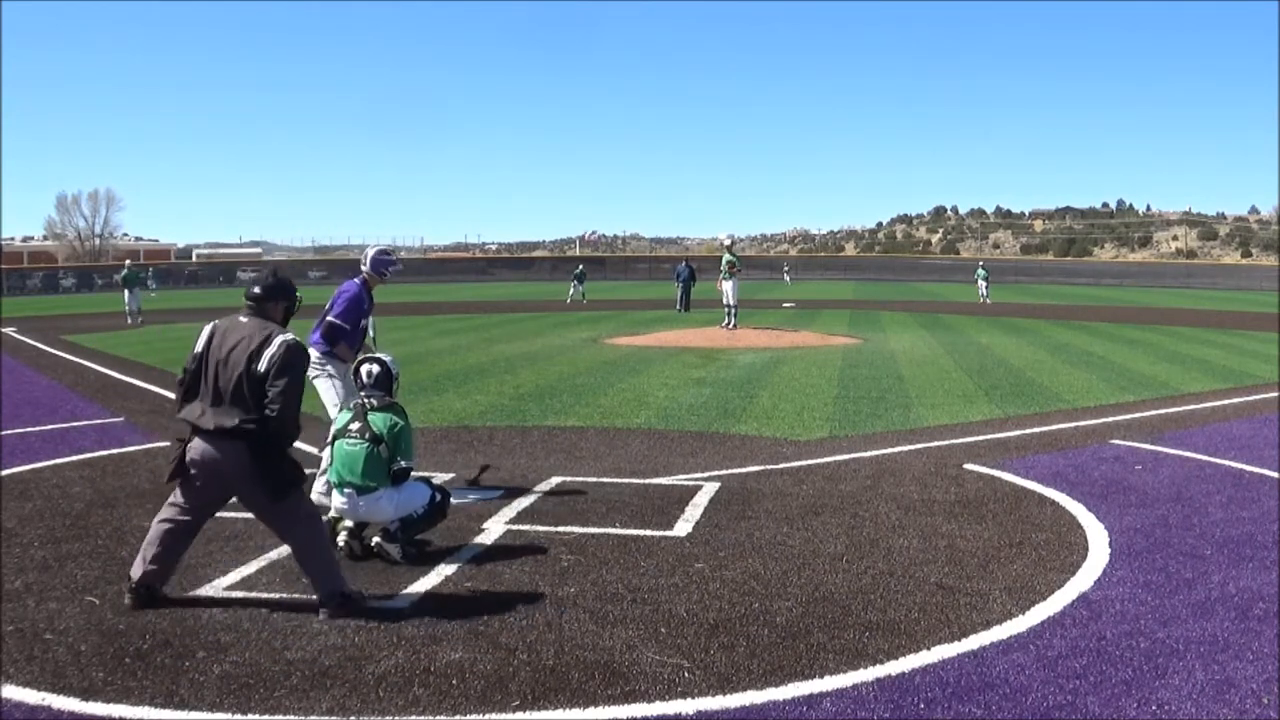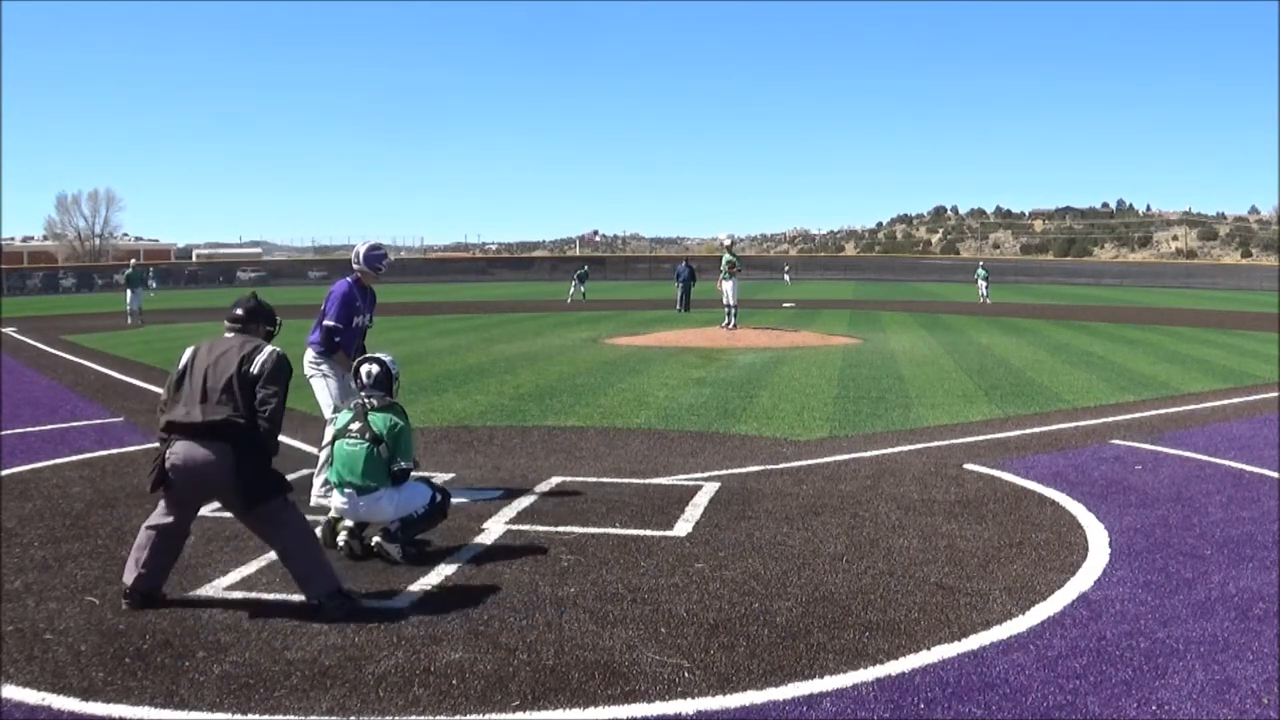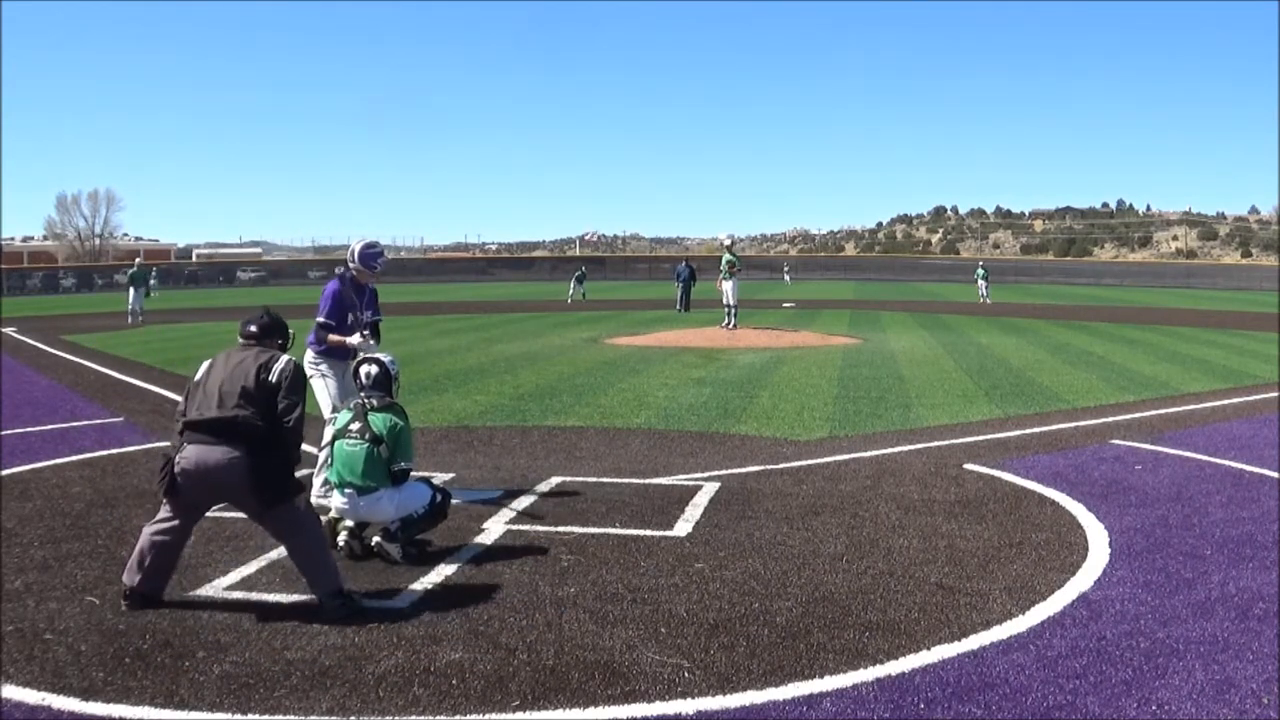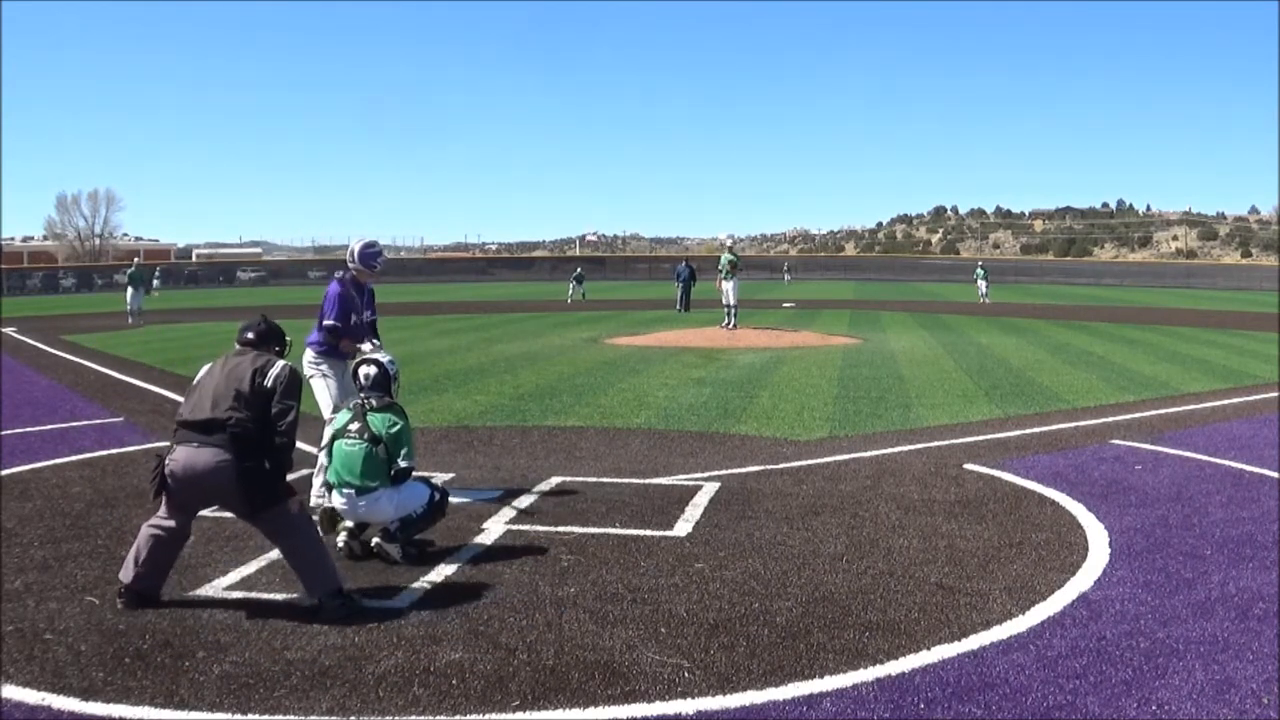
dt=0.4s
person 1, frame 1
left shoulder: (212, 331)
right shoulder: (284, 347)
left elbow: (185, 387)
right elbow: (281, 413)
right wrist: (286, 441)
left hip: (201, 446)
right hip: (247, 454)
left knee: (177, 517)
right knee: (300, 523)
left ankle: (141, 586)
right ankle: (334, 597)
person 1, frame 2
left shoulder: (195, 352)
right shoulder: (269, 357)
left elbow: (165, 405)
right elbow: (267, 419)
right wrist: (262, 460)
left hip: (181, 451)
right hip: (228, 456)
left knee: (166, 522)
right knee: (286, 526)
left ankle: (138, 589)
right ankle: (330, 596)
person 1, frame 3
left shoulder: (211, 364)
right shoulder: (284, 366)
left elbow: (182, 416)
right elbow: (289, 427)
right wrist: (285, 472)
left hip: (191, 455)
right hip: (240, 460)
left knee: (169, 524)
right knee: (299, 526)
left ankle: (138, 591)
right ankle: (332, 598)
person 1, frame 4
left shoulder: (211, 368)
right shoulder: (280, 371)
left elbow: (182, 417)
right elbow: (282, 432)
right wrist: (278, 476)
left hip: (182, 456)
right hip: (230, 463)
left knee: (167, 523)
right knee: (293, 525)
left ankle: (134, 588)
right ankle: (331, 597)
person 2, frame 1
left shoulder: (365, 295)
right shoulder: (353, 293)
right elbow: (329, 335)
right wrist: (355, 360)
left hip: (338, 364)
right hip: (324, 362)
right ankle: (324, 489)
person 2, frame 2
left shoulder: (368, 295)
right shoulder: (343, 291)
right elbow: (328, 338)
right wrist: (355, 368)
left hip: (342, 365)
right hip: (321, 362)
right ankle: (322, 494)
person 2, frame 3
left shoulder: (370, 292)
right shoulder: (336, 289)
left elbow: (374, 330)
right elbow: (321, 336)
left wrist: (370, 343)
right wrist: (349, 340)
left hip: (344, 364)
right hip: (322, 362)
right ankle: (321, 492)
person 2, frame 4
left shoulder: (367, 291)
right shoulder: (340, 290)
left elbow: (370, 329)
right elbow: (332, 338)
left wrist: (375, 347)
right wrist: (361, 348)
left hip: (340, 364)
right hip: (321, 362)
right ankle: (321, 493)
person 3, frame 1
left shoulder: (343, 415)
right shoulder: (394, 418)
left elbow: (331, 464)
right elbow: (402, 474)
left hip: (342, 503)
right hip: (376, 504)
right knee: (438, 497)
left ankle: (350, 529)
right ankle: (392, 535)
person 3, frame 2
left shoulder: (343, 416)
right shoulder: (393, 418)
left elbow: (331, 463)
right elbow: (401, 475)
left hip: (342, 502)
right hip: (376, 503)
right knee: (439, 497)
left ankle: (350, 529)
right ankle: (392, 535)
person 3, frame 3
left shoulder: (343, 416)
right shoulder: (394, 419)
left elbow: (331, 464)
right elbow: (401, 475)
left wrist: (337, 514)
right wrist: (389, 487)
left hip: (343, 503)
right hip: (376, 504)
right knee: (439, 498)
left ankle: (350, 529)
right ankle: (392, 535)
person 3, frame 4
left shoulder: (342, 417)
right shoulder: (393, 419)
left elbow: (328, 465)
right elbow: (403, 472)
left wrist: (333, 501)
left hip: (343, 502)
right hip: (374, 504)
right knee: (437, 496)
left ankle: (351, 529)
right ankle: (392, 536)
